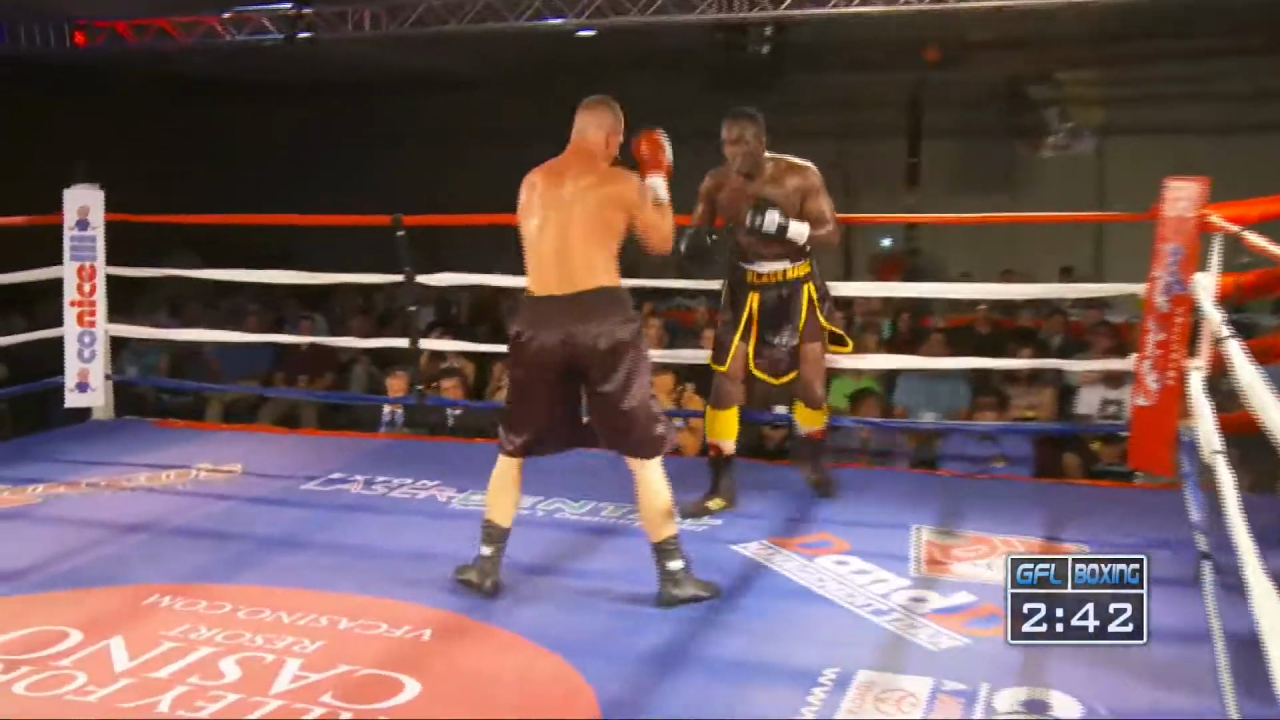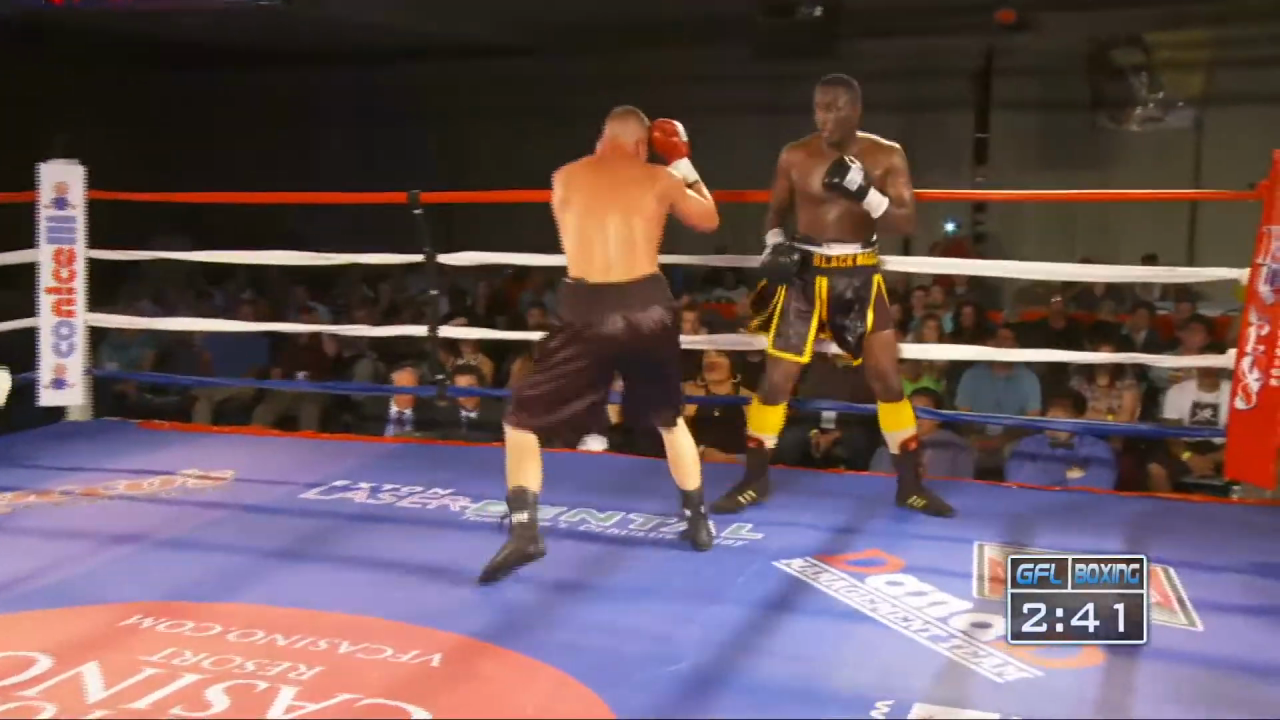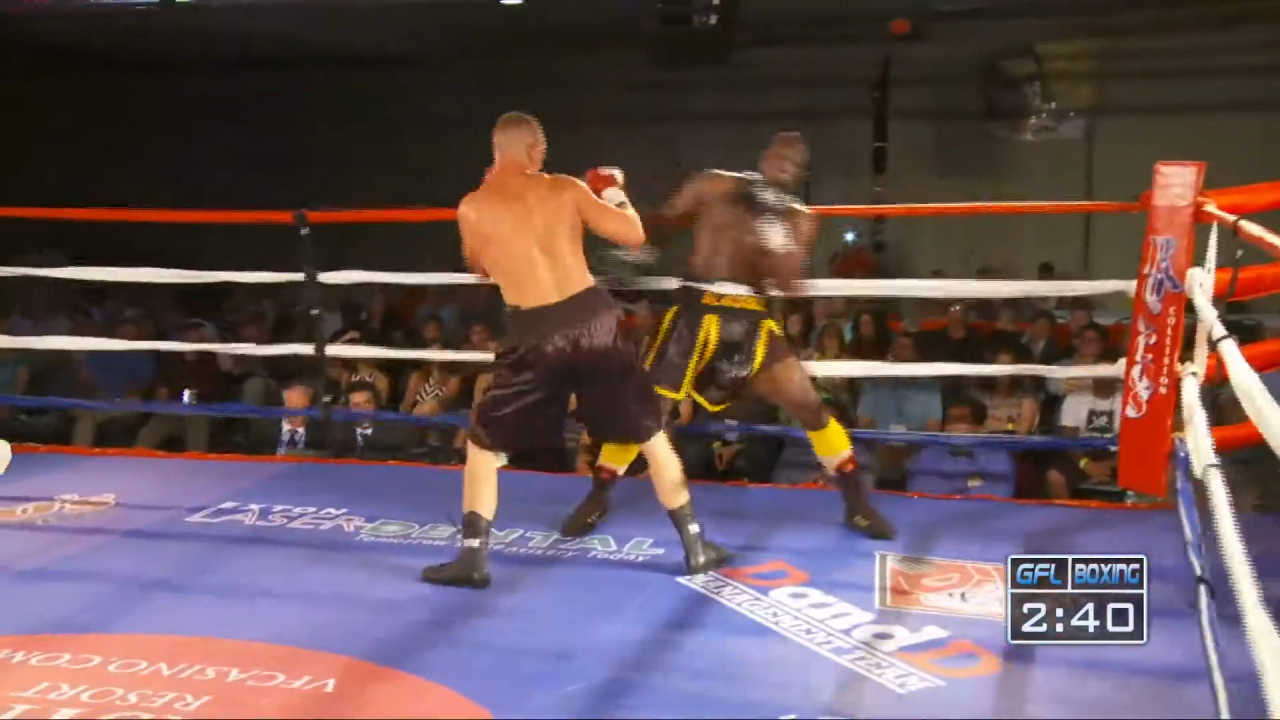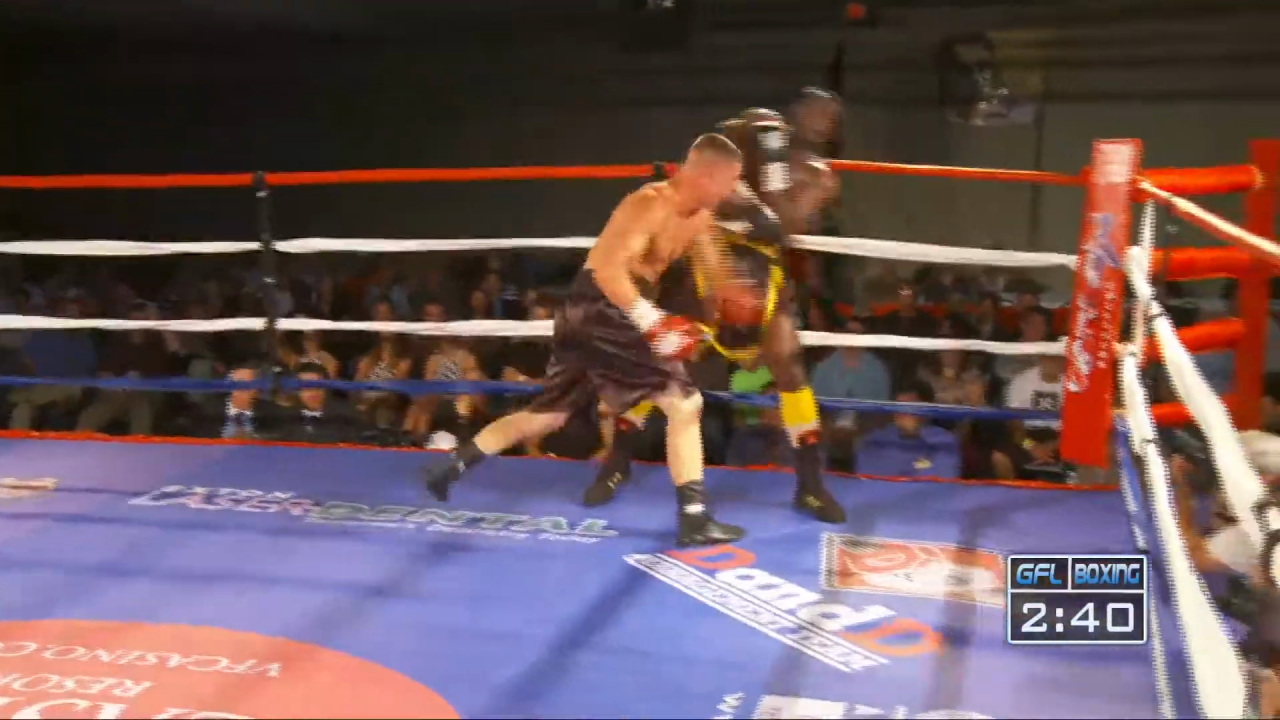
dt=0.7s
person 1, frame 1
left shoulder: (533, 181)
right shoulder: (622, 183)
right elbow: (661, 242)
right wrist: (658, 179)
left hip: (540, 321)
right hip: (604, 317)
left knee: (514, 447)
right knee: (646, 452)
left ankle: (486, 564)
right ankle: (675, 575)
person 1, frame 2
left shoulder: (565, 178)
right shoulder: (660, 178)
right elbow: (708, 221)
right wrist: (681, 162)
left hip: (586, 311)
right hip: (649, 307)
left knee: (522, 420)
right knee: (670, 419)
left ankle: (523, 532)
right ankle: (698, 522)
person 1, frame 3
left shoulder: (471, 210)
right shoulder: (566, 189)
right elbow: (634, 236)
right wrist: (612, 191)
left hip: (533, 335)
right hip: (592, 320)
left knee: (482, 444)
right knee: (652, 434)
left ankle: (471, 557)
right ankle: (696, 544)
person 1, frame 4
left shoulder: (697, 211)
right shoulder: (651, 205)
left elbow: (706, 252)
right elbow: (613, 275)
right wrist: (654, 323)
left hip: (610, 307)
right hip: (600, 306)
left knee: (550, 413)
right knee: (684, 403)
left ankle: (453, 466)
right ankle: (693, 518)
person 2, frame 1
left shoulder: (802, 175)
right shoulder: (716, 183)
left elbow: (832, 233)
right elbow: (698, 228)
left wrist: (787, 226)
right wrist: (692, 241)
left hip: (797, 287)
right hip: (745, 289)
left knee: (811, 390)
right knee: (725, 388)
left ankle: (813, 460)
right ankle: (721, 486)
person 2, frame 2
left shoulder: (886, 155)
right shoulder: (793, 156)
left elbow: (906, 222)
right elbow: (776, 213)
left wrist: (865, 192)
right wrist: (774, 247)
left hip: (860, 277)
right hip: (804, 273)
left knee: (887, 382)
right knee: (776, 381)
left ankle: (910, 484)
right ankle: (754, 479)
person 2, frame 3
left shoulder: (798, 217)
right shoulder: (714, 186)
left elbow: (788, 280)
right elbow: (665, 218)
left wrist: (769, 219)
left hip: (750, 321)
right hip: (695, 314)
left knee: (809, 406)
left ankle: (858, 504)
right ankle: (596, 499)
person 2, frame 4
left shoulder: (820, 176)
right shoulder: (753, 127)
left elbow: (785, 225)
left wrist: (773, 162)
left hip: (760, 269)
left knee: (789, 368)
left ankle: (811, 485)
right ankle: (618, 461)
